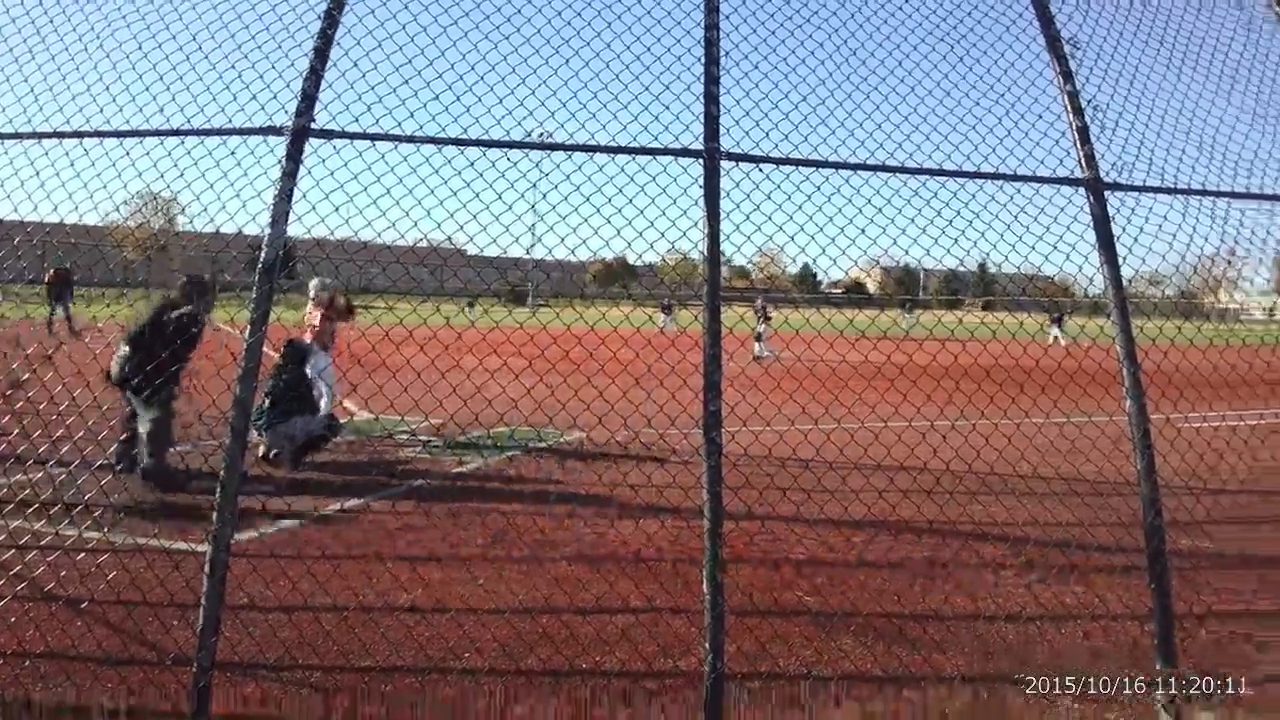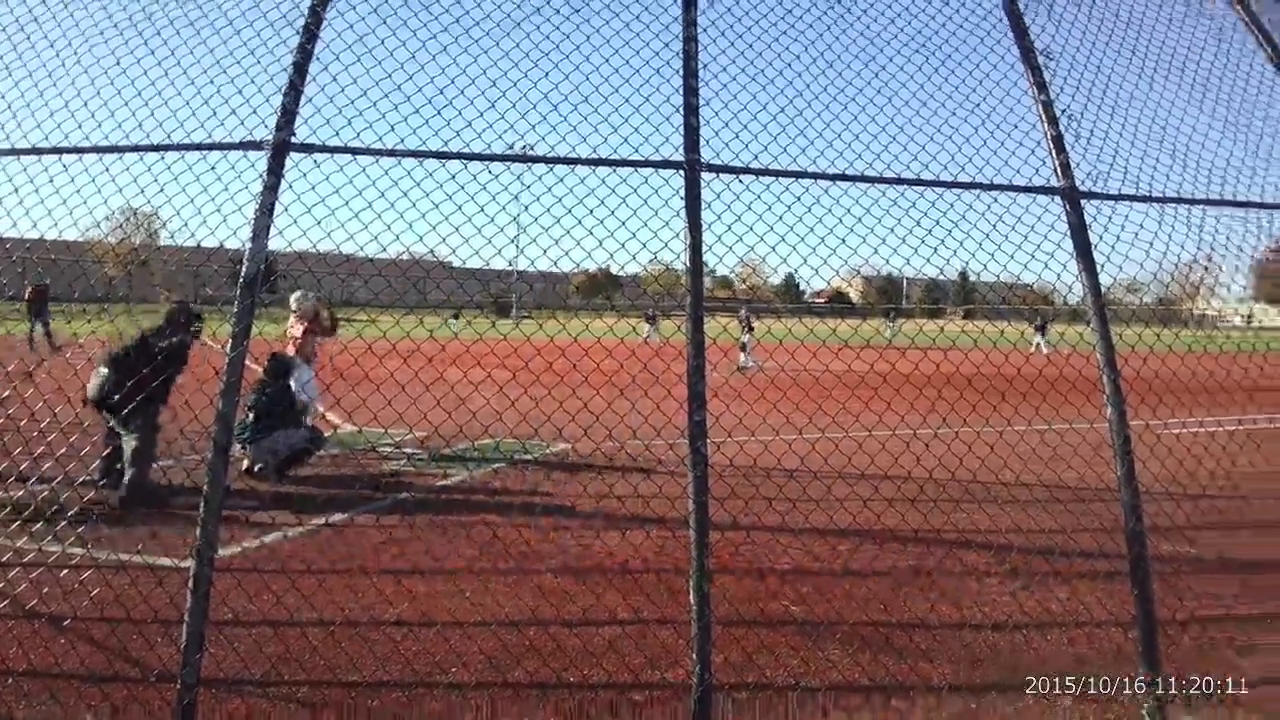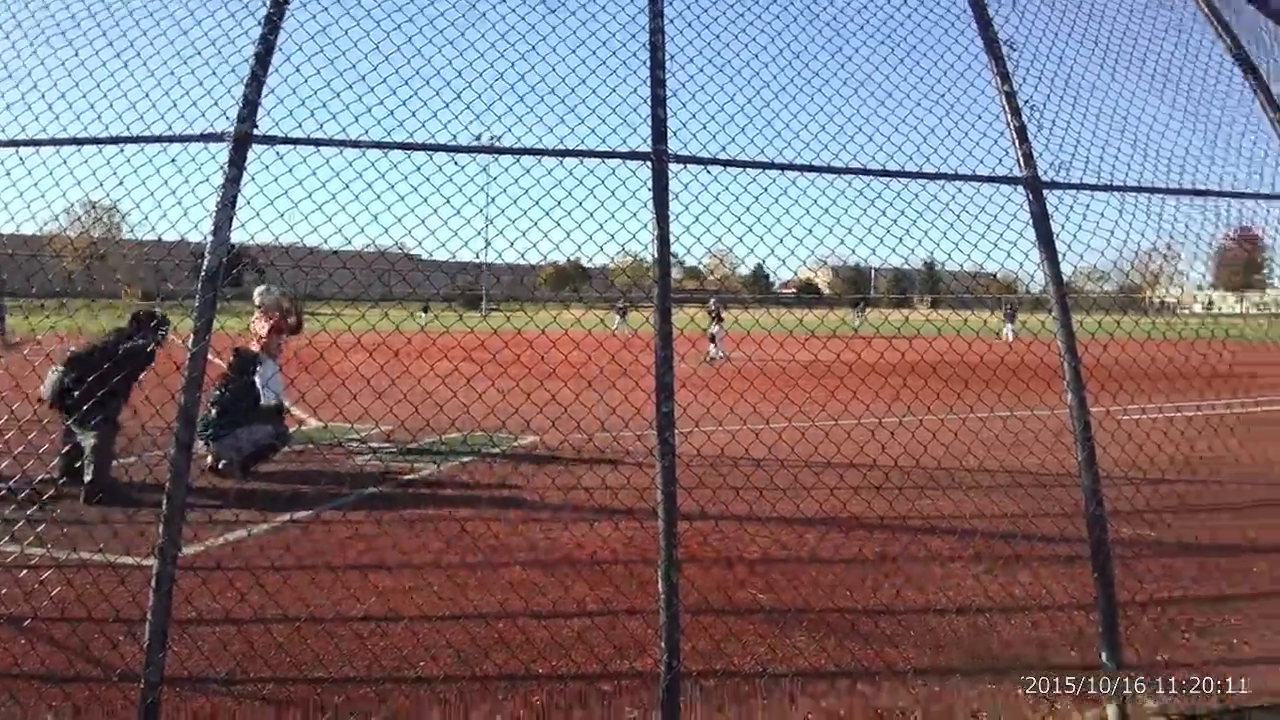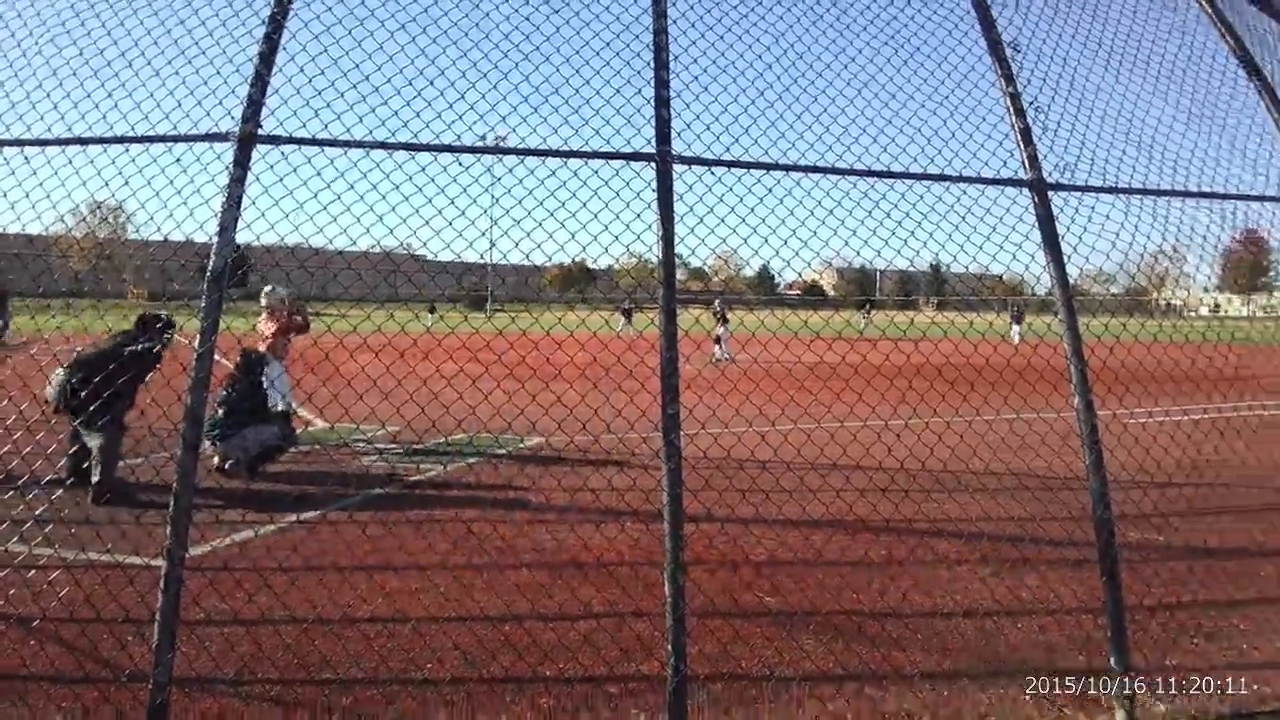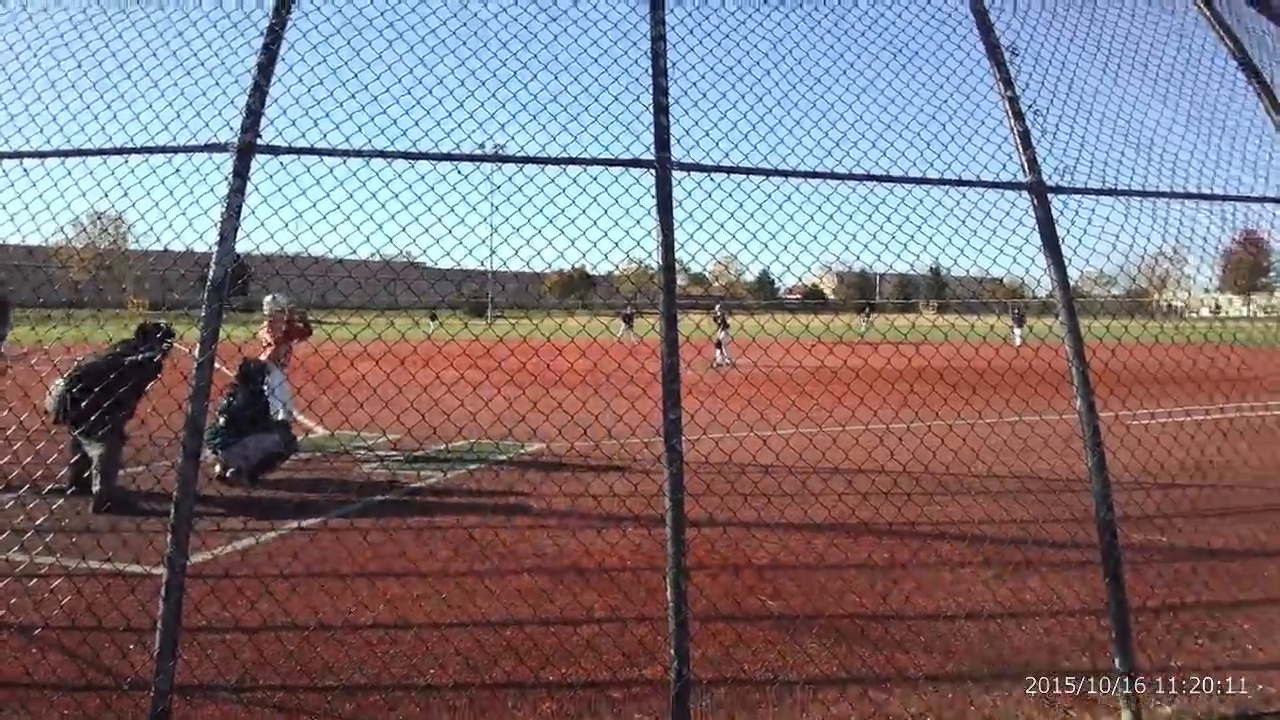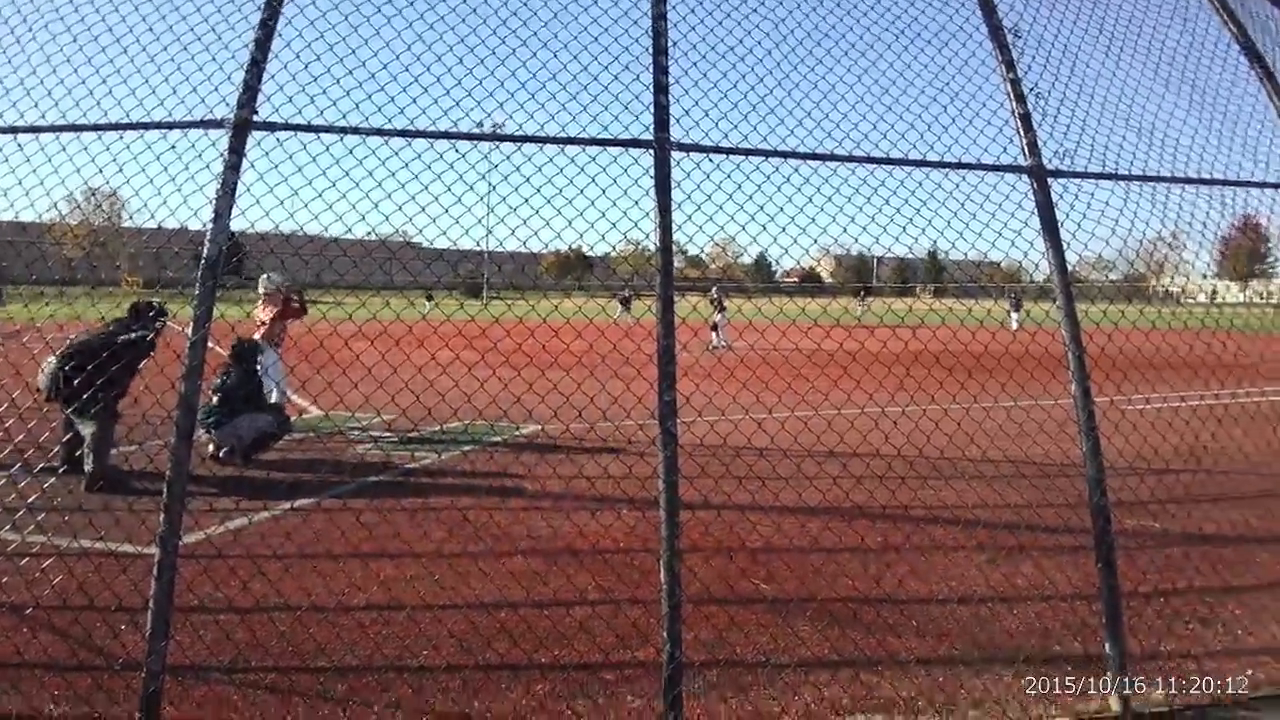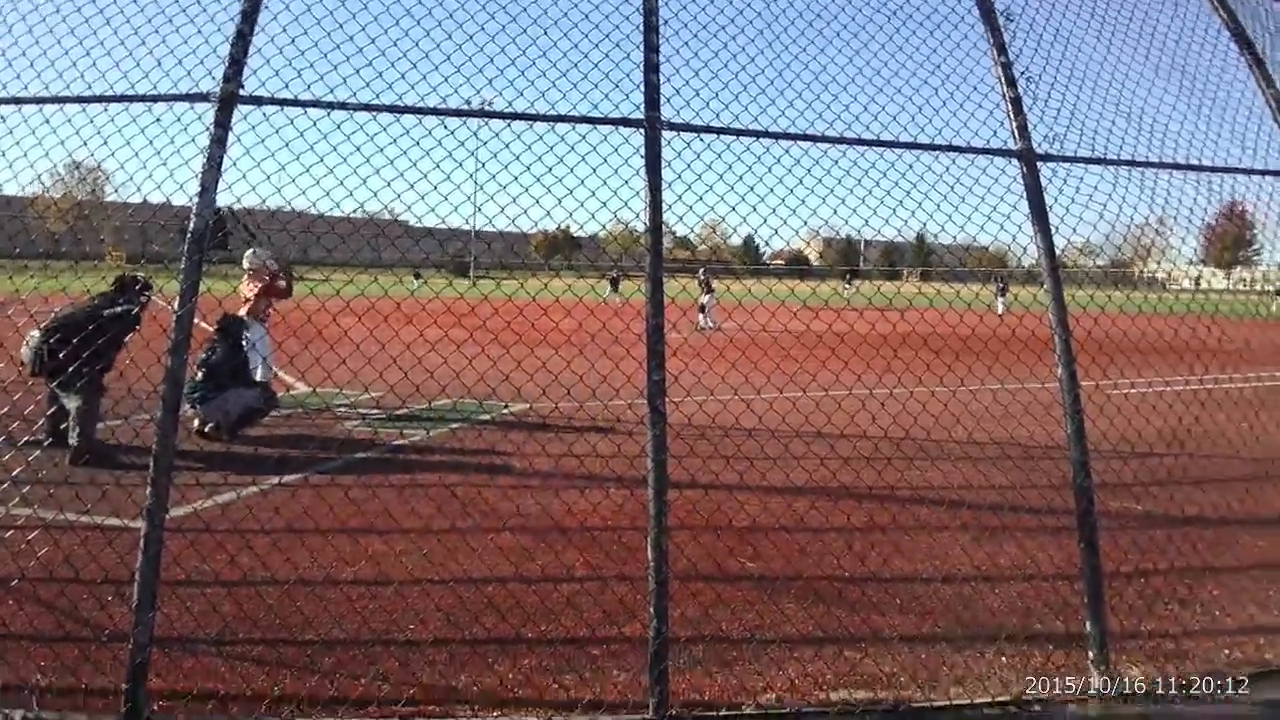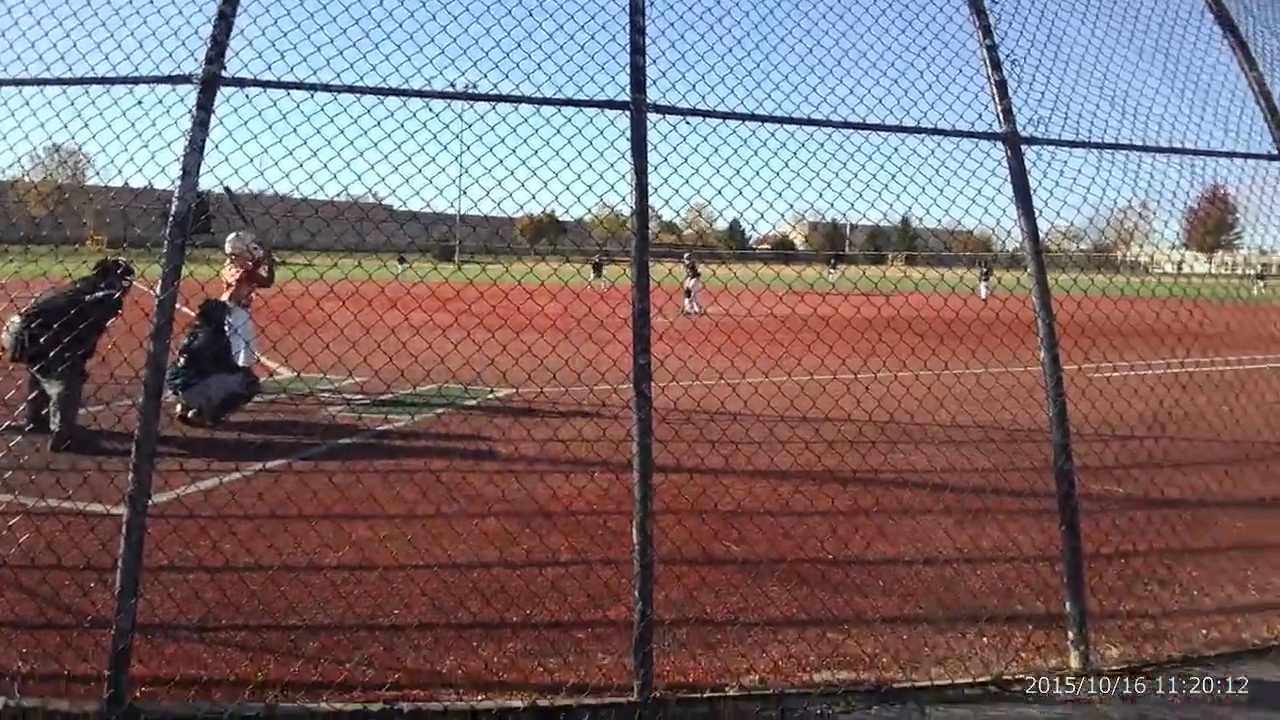
dt=0.2s
person 1, frame 1
left shoulder: (170, 307)
right shoulder: (189, 316)
right elbow: (178, 353)
right wrist: (170, 384)
left hip: (127, 362)
right hip: (140, 366)
left knee: (136, 413)
right knee: (156, 417)
left ankle: (125, 459)
right ankle: (152, 469)
person 1, frame 2
left shoulder: (156, 335)
right shoulder: (177, 344)
left hip: (104, 382)
right hip: (117, 387)
left knee: (119, 430)
right knee: (140, 435)
left ankle: (108, 475)
right ankle: (132, 490)
person 1, frame 3
left shoulder: (120, 336)
right shoulder: (142, 348)
left hip: (62, 382)
right hip: (71, 387)
left knee: (79, 427)
right knee: (100, 433)
left ankle: (68, 472)
right ankle: (95, 488)
person 1, frame 4
left shoulder: (125, 339)
right shoulder: (146, 351)
left hip: (65, 383)
right hip: (75, 388)
left knee: (85, 427)
right knee: (106, 434)
left ankle: (74, 472)
right ankle: (103, 489)
person 1, frame 5
left shoulder: (126, 349)
right shoulder: (147, 361)
left hip: (64, 393)
right hip: (75, 399)
left knee: (87, 436)
right knee: (106, 444)
left ankle: (76, 481)
right ankle: (103, 498)
person 1, frame 6
left shoulder: (118, 327)
right shoulder: (141, 340)
left hip: (55, 371)
right hip: (67, 377)
left knee: (78, 415)
right knee: (99, 422)
left ankle: (68, 460)
right ankle: (96, 476)
person 1, frame 7
left shoulder: (102, 301)
right shoulder: (126, 314)
left hip: (39, 345)
right hip: (51, 350)
left knee: (62, 388)
right knee: (84, 396)
left ankle: (53, 434)
right ankle: (81, 449)
person 1, frame 8
left shoulder: (83, 286)
right shoulder: (107, 299)
right wrist: (77, 360)
left hip: (19, 330)
right hip: (31, 336)
left knee: (43, 374)
right knee: (66, 382)
left ankle: (34, 420)
right ankle: (63, 435)
